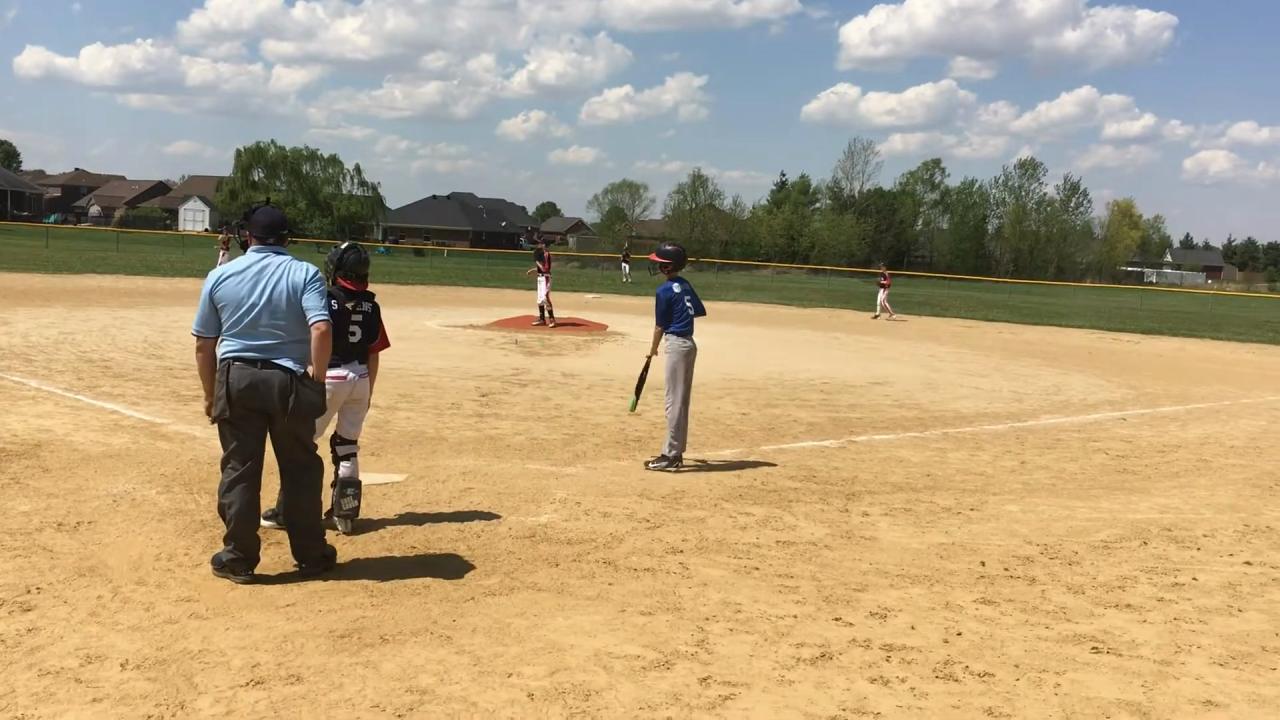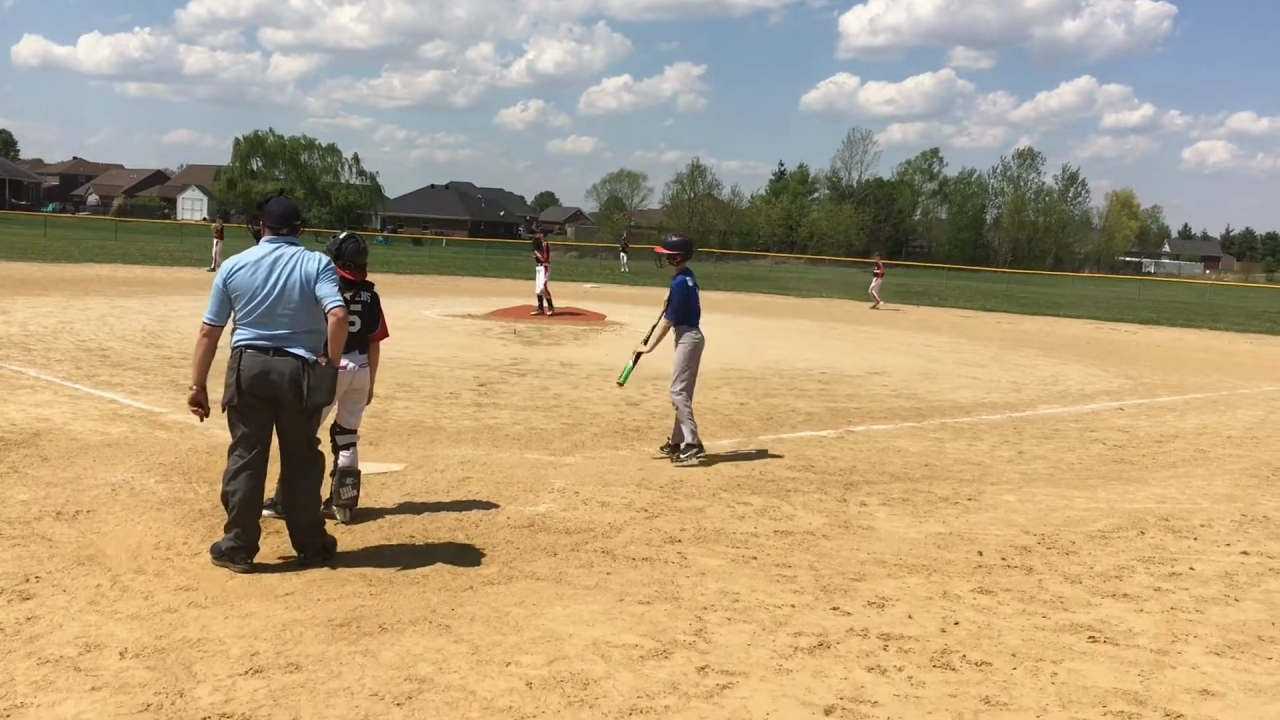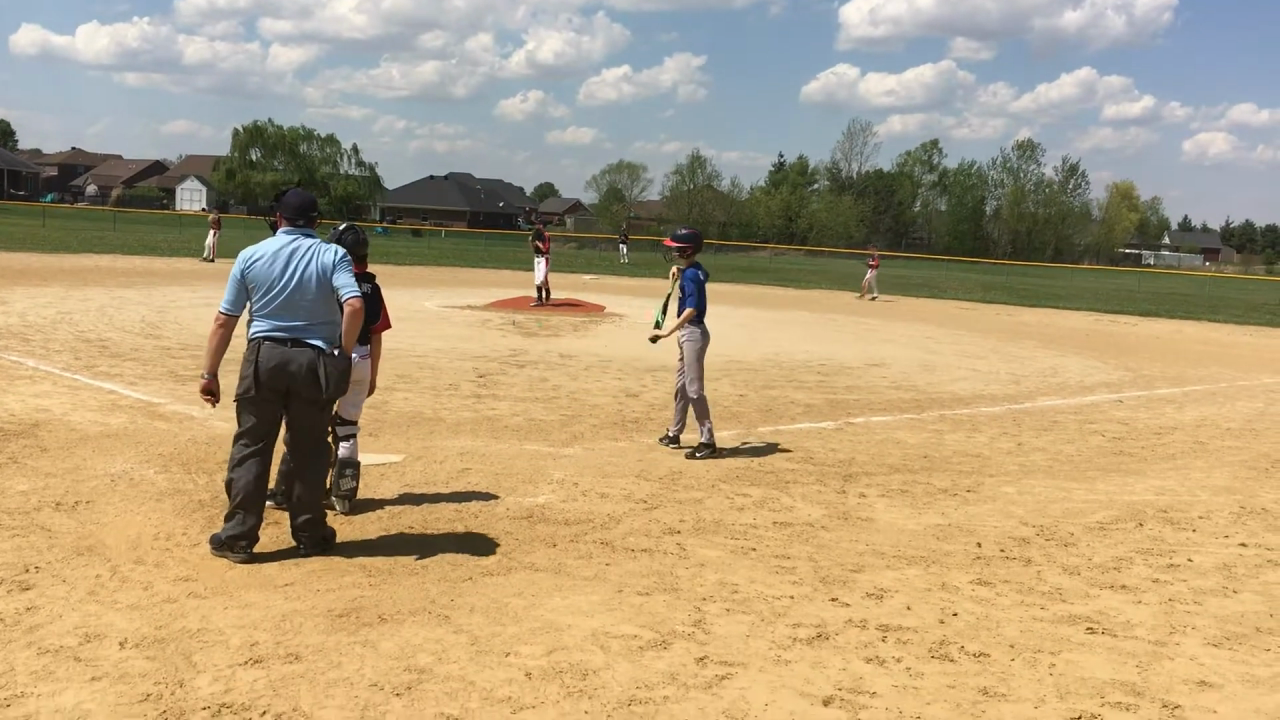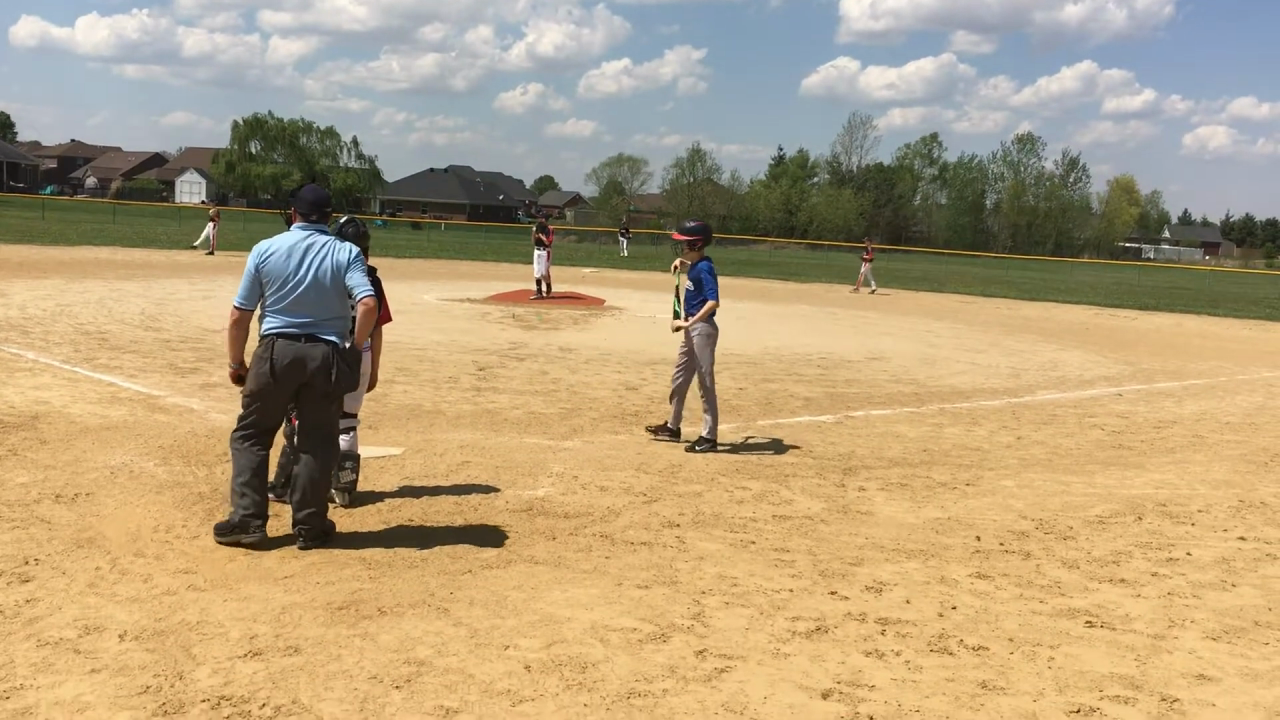
dt=0.2s
person 1, frame 1
left shoulder: (220, 276)
right shoulder: (304, 273)
left elbow: (204, 345)
right elbow: (321, 329)
left wrist: (211, 395)
right wrist: (317, 376)
left hip: (236, 378)
right hip: (288, 381)
left knee: (239, 470)
right knee: (301, 468)
left ankle: (238, 559)
right ankle: (311, 554)
person 1, frame 2
left shoulder: (234, 265)
right shoulder: (317, 263)
left elbow: (209, 331)
right elbow: (338, 315)
left wrist: (198, 384)
right wrist: (331, 361)
left hip: (249, 367)
right hip: (299, 370)
left knee: (245, 458)
right knee: (301, 459)
left ankle: (238, 547)
right ankle: (309, 544)
person 1, frame 3
left shoulder: (251, 256)
right shoulder: (333, 255)
left elbow: (224, 321)
right elbow: (354, 307)
left wrist: (210, 373)
right wrist: (344, 353)
left hip: (264, 357)
right hip: (313, 361)
left knee: (250, 448)
right knee: (310, 449)
left ankle: (239, 536)
right ankle: (308, 534)
person 1, frame 4
left shoulder: (265, 250)
right shoulder: (347, 253)
left elbow: (239, 316)
right elbow: (368, 306)
left wrist: (236, 361)
right wrist: (356, 347)
left hip: (276, 352)
right hip: (325, 356)
left knee: (251, 433)
right knee: (317, 442)
left ankle: (247, 519)
right ankle: (308, 526)
person 2, frame 1
left shoulder: (322, 301)
right shoulder: (371, 307)
right elbow: (373, 354)
right wrist: (368, 391)
left hip: (328, 379)
right hip: (359, 379)
right knee: (347, 447)
left ankle: (286, 512)
right ankle: (344, 513)
person 2, frame 2
right shoulder: (370, 296)
right elbow: (374, 344)
right wrist: (369, 383)
right hip: (359, 369)
right knee: (347, 437)
left ankle: (285, 502)
right ankle: (343, 503)
person 2, frame 3
right shoulder: (371, 287)
right elbow: (376, 336)
right wrist: (372, 375)
right hip: (360, 361)
right knee: (348, 428)
left ankle: (285, 493)
right ankle: (343, 494)
person 2, frame 4
right shoulder: (372, 280)
right elbow: (376, 329)
right wrist: (374, 369)
right hip: (360, 356)
left knee: (301, 416)
right knee: (348, 422)
left ankle: (284, 485)
right ankle: (343, 487)
person 3, frame 1
left shoulder: (664, 290)
right shoulder: (685, 286)
left elbow: (660, 326)
right elbow: (699, 312)
left wrist: (652, 350)
left hip: (676, 346)
right hip: (689, 344)
left knee: (673, 401)
right knee: (680, 399)
left ankle: (671, 455)
right ankle: (675, 453)
person 3, frame 2
left shoulder: (678, 283)
right shoulder: (686, 275)
left elbow: (669, 320)
left wrist: (650, 346)
left hip: (687, 337)
right hip: (692, 336)
left knee: (679, 390)
right knee: (681, 391)
left ankle: (693, 443)
right ankle: (676, 442)
person 3, frame 3
left shoulder: (690, 275)
right shoulder: (694, 269)
left elbow: (692, 309)
left wrist: (668, 331)
right wrist: (679, 269)
left hip: (693, 332)
right hip: (687, 333)
left knee: (693, 388)
right knee: (682, 385)
left ankle: (708, 442)
right ankle: (674, 433)
person 3, frame 4
left shoulder: (704, 268)
right shoulder: (697, 263)
left elbow: (714, 301)
left wrist: (689, 322)
right wrist: (683, 262)
left hip: (703, 329)
right hip: (690, 328)
left knee: (705, 383)
right knee: (679, 378)
left ankle: (709, 437)
right ankle: (672, 426)
